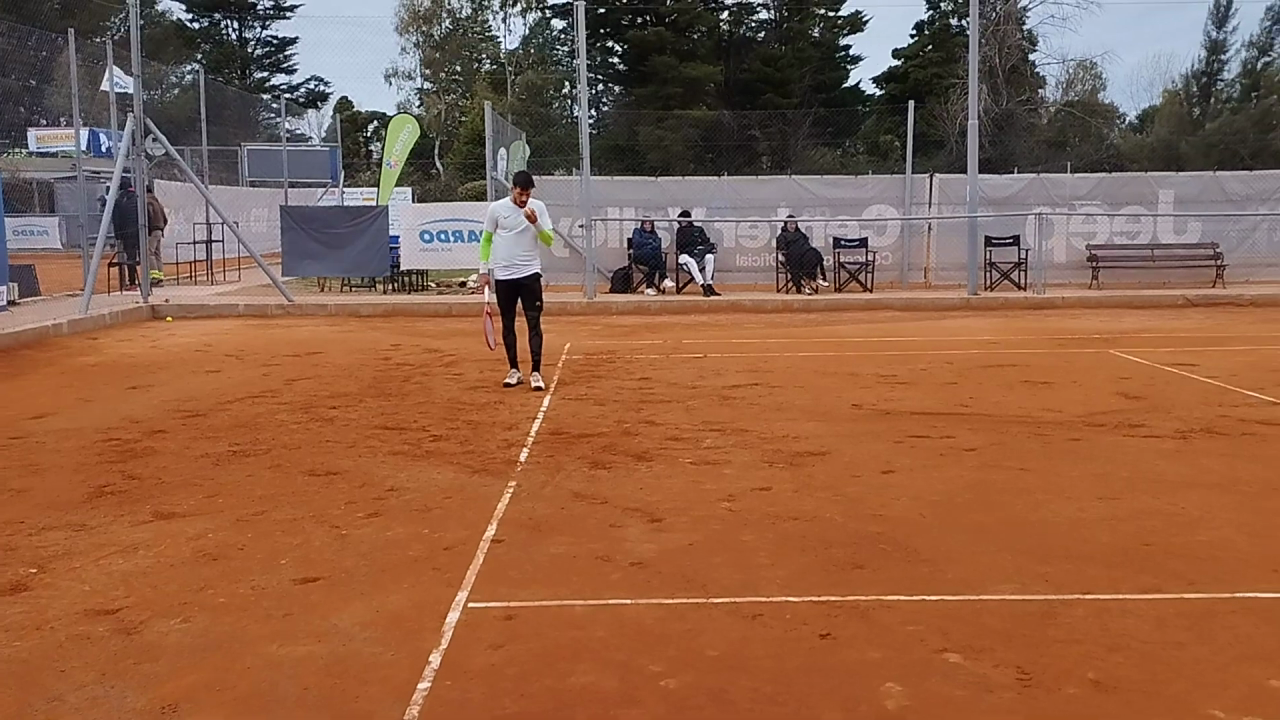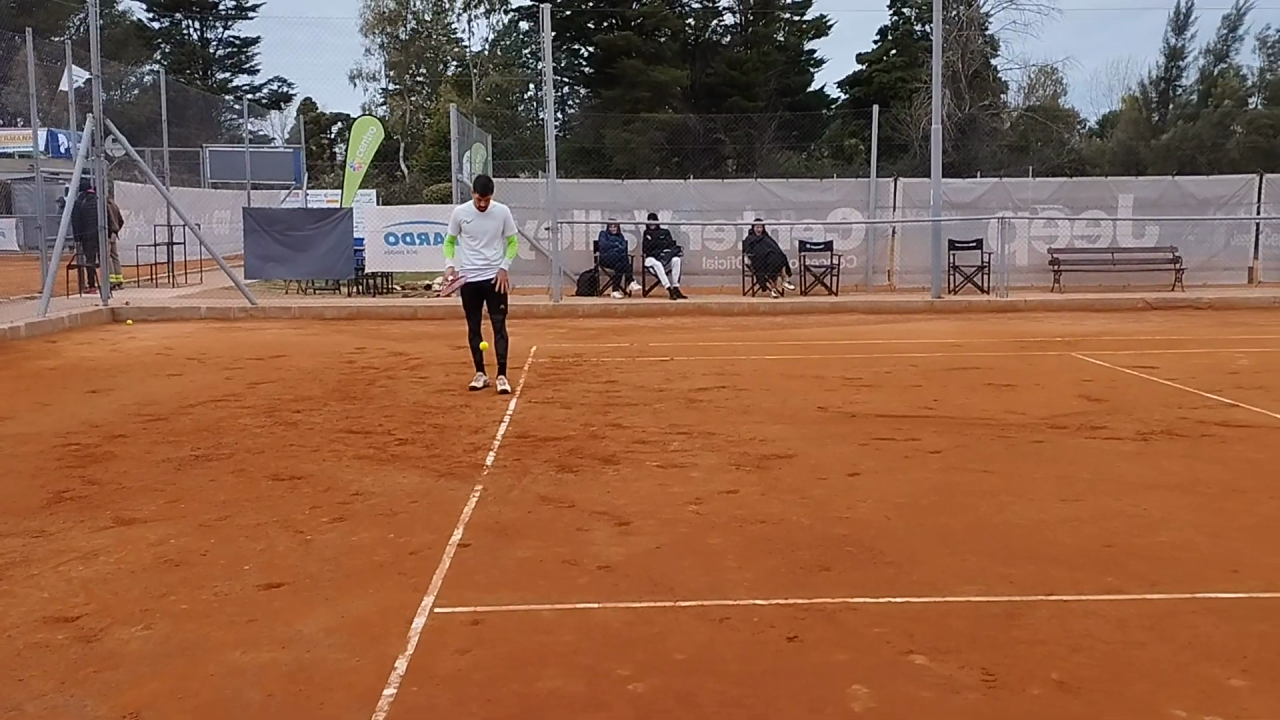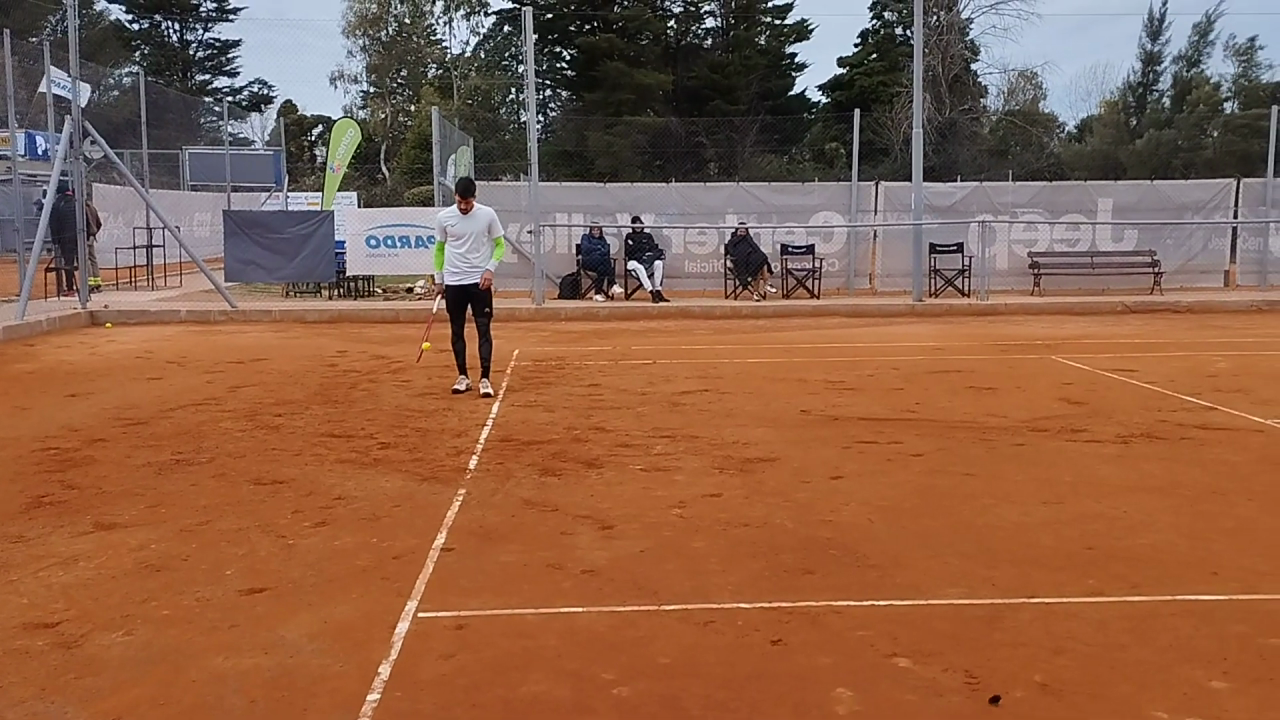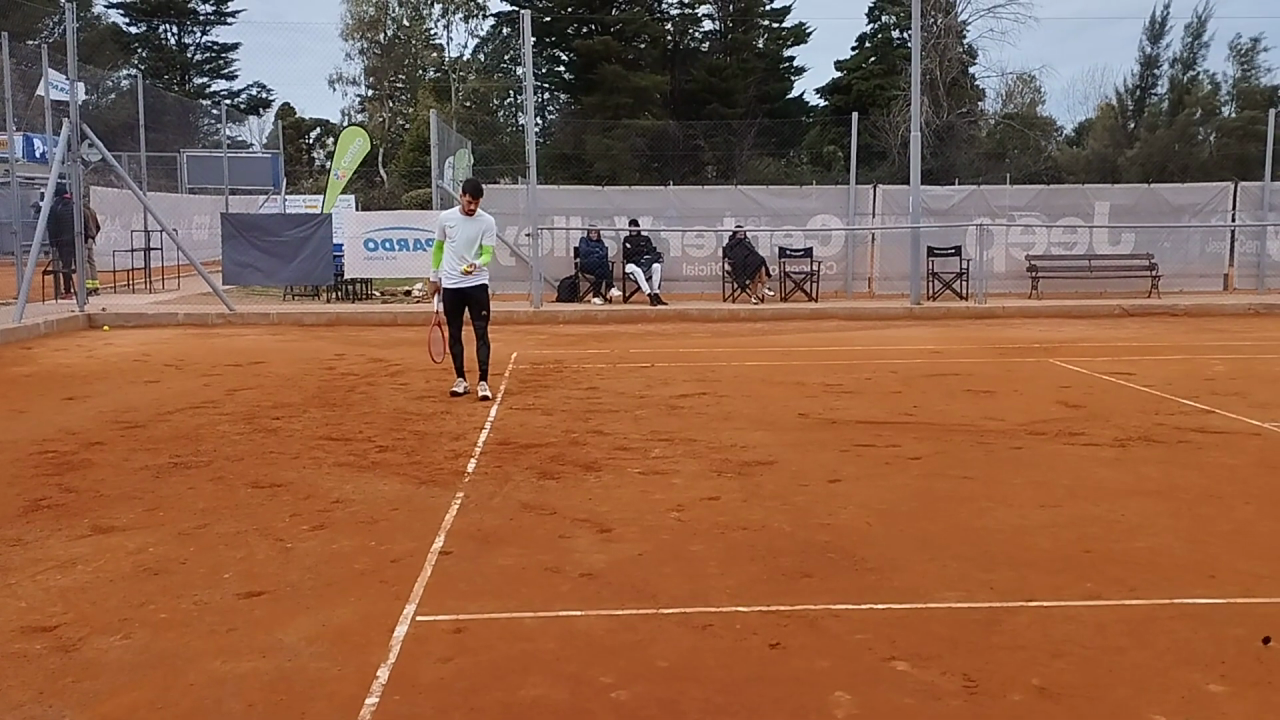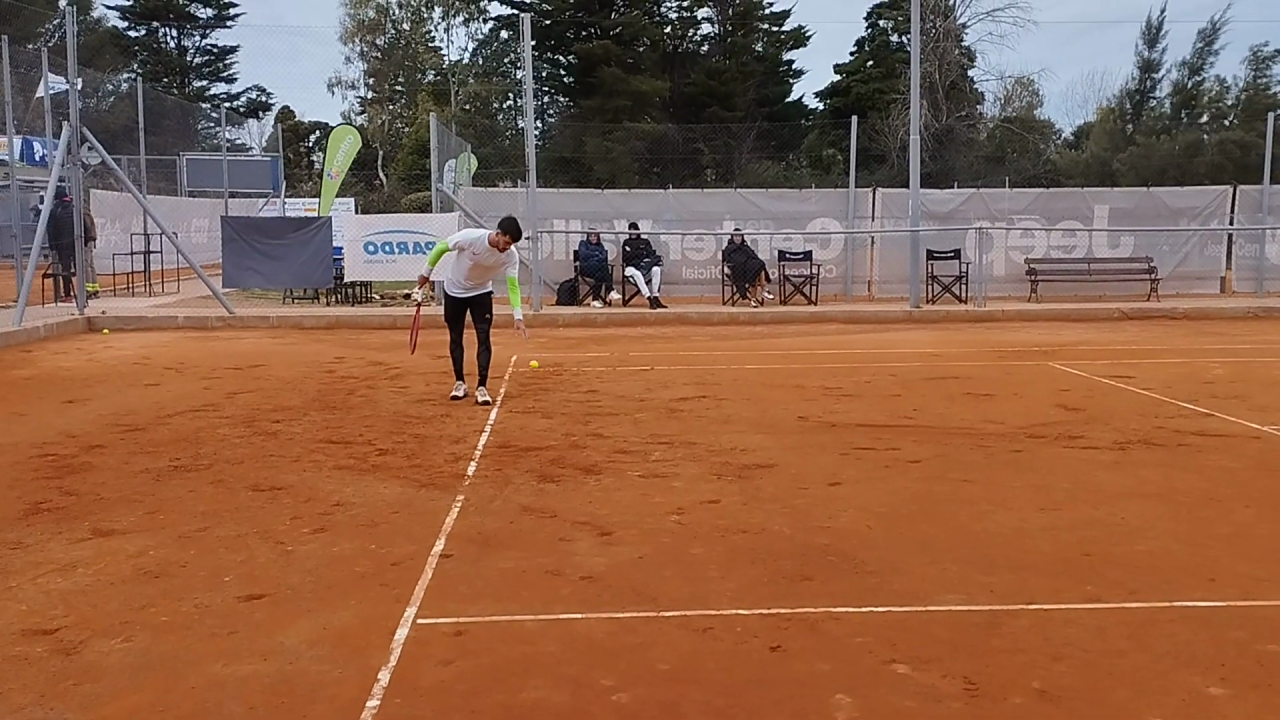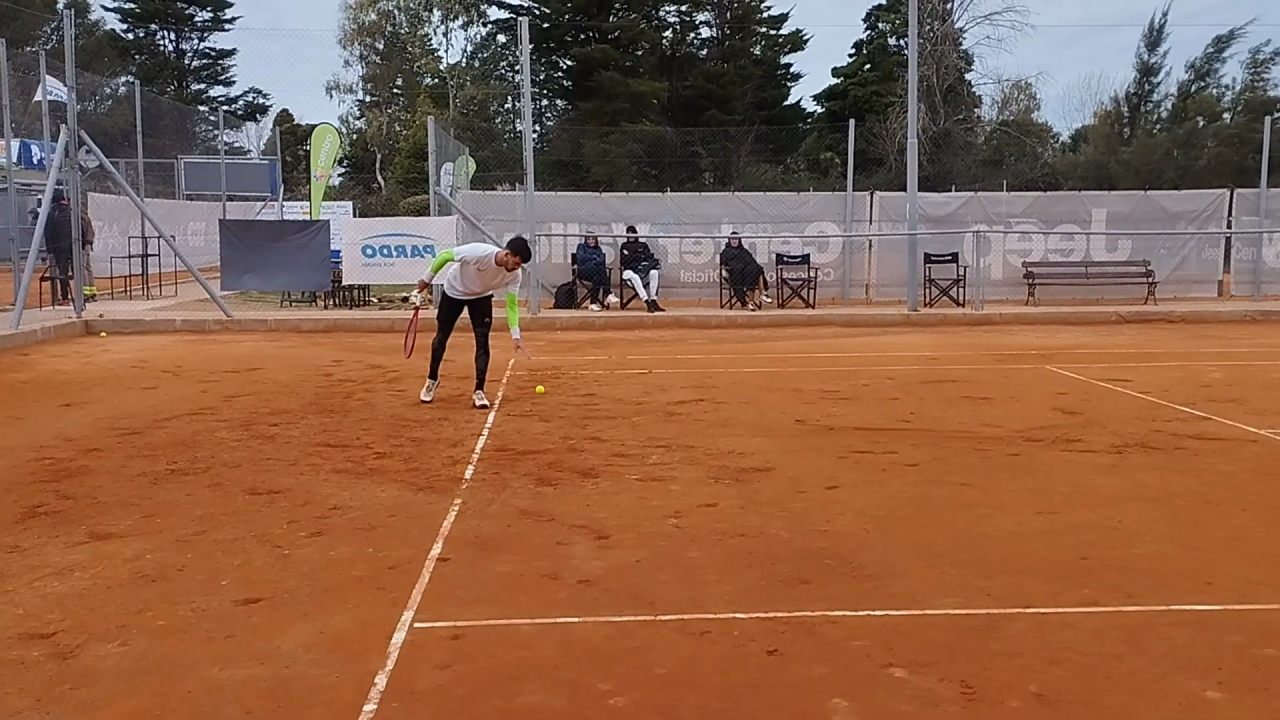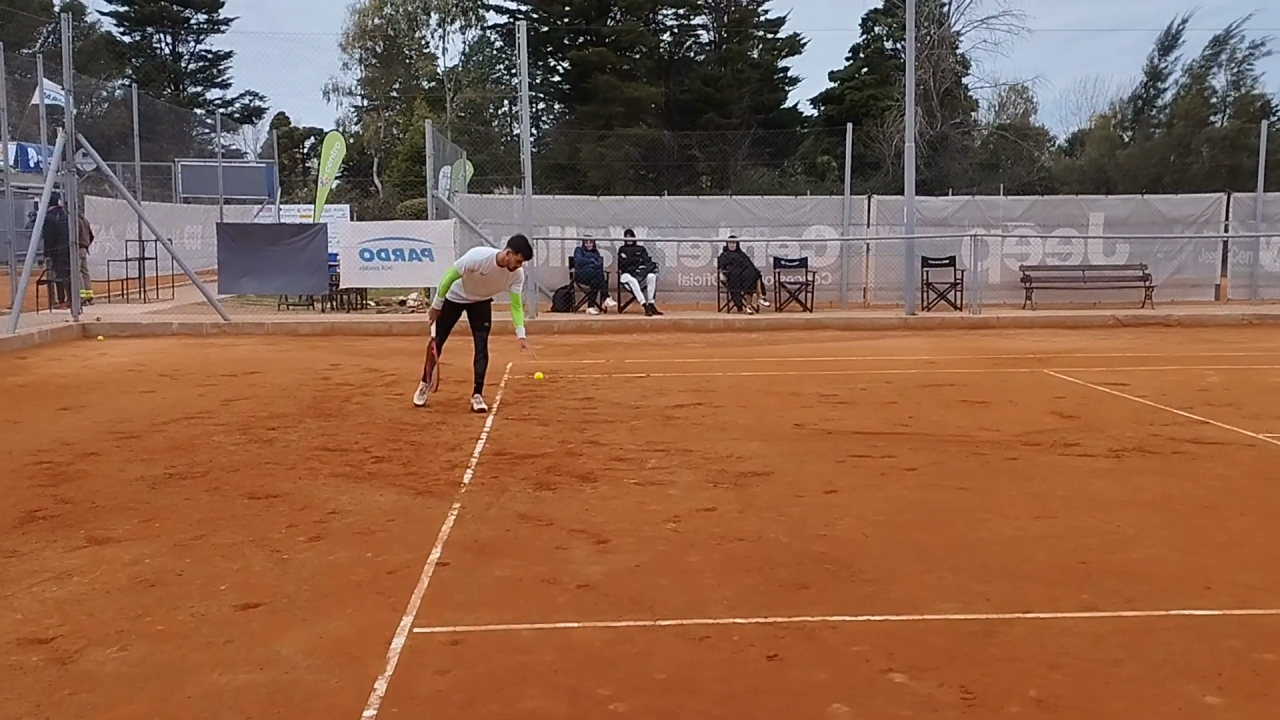
dt=0.7s
person 1, frame 1
left shoulder: (538, 208)
right shoulder: (496, 208)
left elbow: (549, 240)
right elbow: (486, 240)
left wrist: (536, 223)
right wrist: (483, 270)
left hip: (530, 273)
right hip: (503, 275)
left knee: (534, 322)
right knee: (507, 324)
left ankle: (535, 372)
right ankle: (514, 370)
person 1, frame 2
left shoulder: (502, 212)
right shoulder: (459, 212)
left elbow: (513, 242)
right elbow: (450, 241)
left wrist: (504, 268)
right wrist: (450, 265)
left hip: (494, 277)
right hip: (468, 279)
left knee: (499, 325)
right knee: (473, 327)
left ankle: (501, 375)
right ankle: (480, 373)
person 1, frame 3
left shoulder: (488, 214)
right shoulder: (443, 217)
left elbow: (500, 245)
right elbow: (439, 249)
left wrist: (490, 269)
right wrist: (438, 279)
left hip: (480, 281)
right hip: (453, 282)
left knee: (483, 329)
right knee: (457, 331)
left ankle: (485, 379)
right ankle: (463, 377)
person 1, frame 4
left shoulder: (487, 221)
right shoulder: (446, 218)
left elbow: (487, 255)
right elbow: (438, 248)
left wrist: (475, 265)
right wrist: (434, 277)
left hip: (477, 284)
right hip: (451, 285)
left knee: (481, 332)
right knee: (454, 333)
left ankle: (483, 381)
right ankle: (461, 379)
person 1, frame 5
left shoulder: (511, 255)
right shoulder: (470, 236)
left elbow: (513, 286)
right elbow: (440, 247)
left wrist: (518, 316)
right wrist: (426, 274)
left hip: (481, 293)
right hip: (454, 290)
left knee: (483, 337)
right knee: (456, 337)
left ankle: (482, 387)
right ankle: (460, 382)
person 1, frame 6
left shoulder: (514, 274)
right shoulder: (477, 252)
left elbow: (511, 305)
right elbow: (444, 255)
left wrist: (516, 336)
right wrist: (427, 280)
left hip: (481, 297)
right hip: (453, 292)
left knee: (482, 341)
right knee: (442, 336)
left ankle: (479, 391)
right ankle: (432, 380)
person 1, frame 7
left shoulder: (517, 274)
right shoulder: (477, 256)
left elbow: (516, 305)
right elbow: (449, 276)
left wrist: (521, 335)
right wrist: (436, 306)
left hip: (481, 301)
right hip: (454, 296)
left knee: (482, 345)
right knee: (439, 339)
left ankle: (477, 395)
right ankle: (425, 383)
